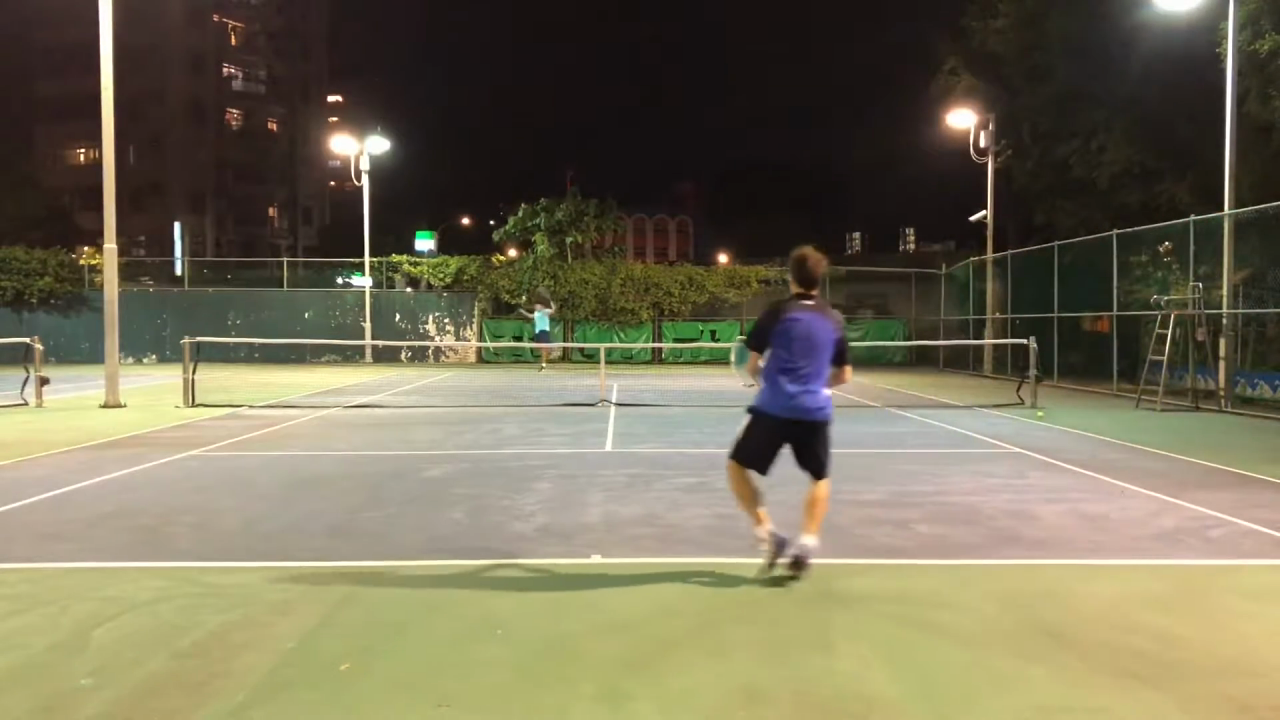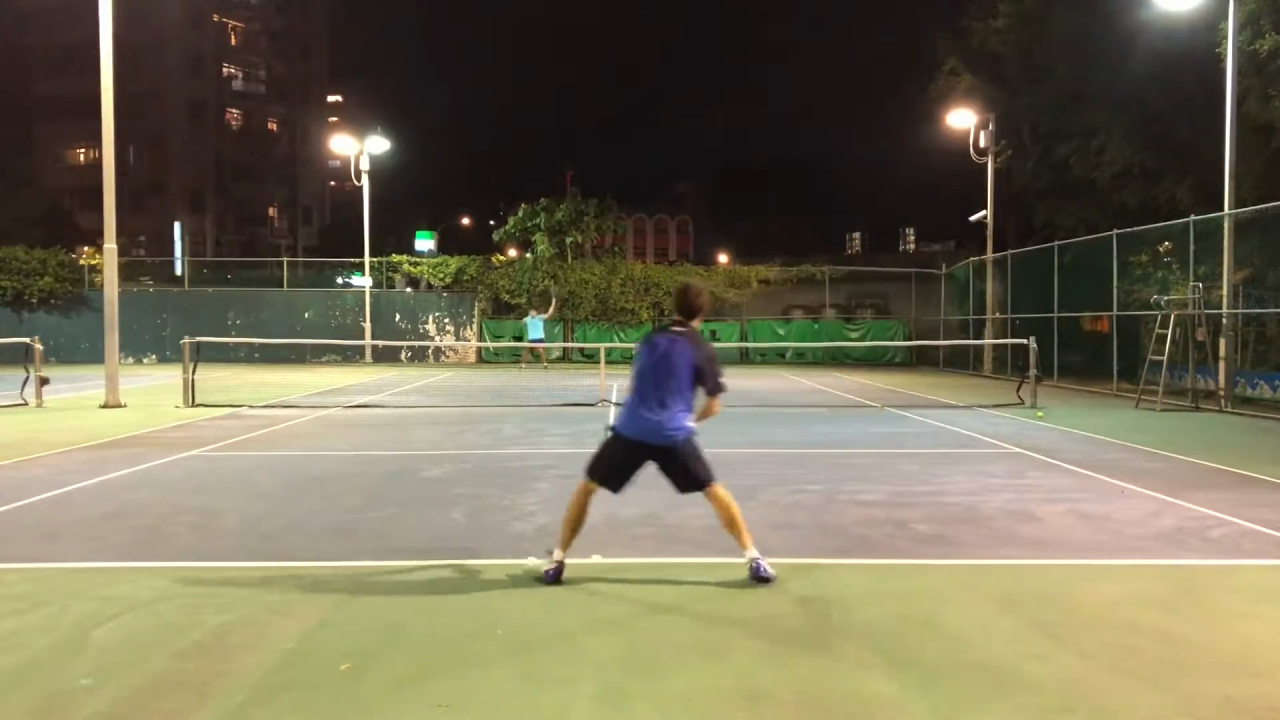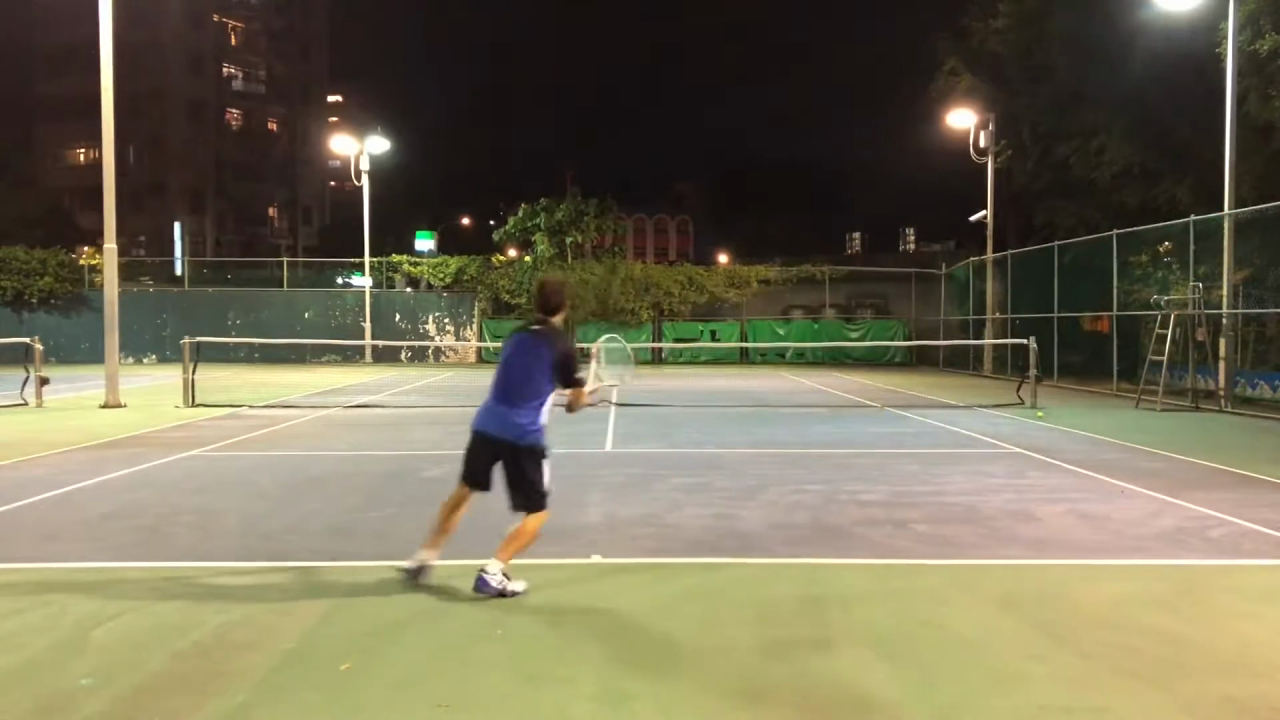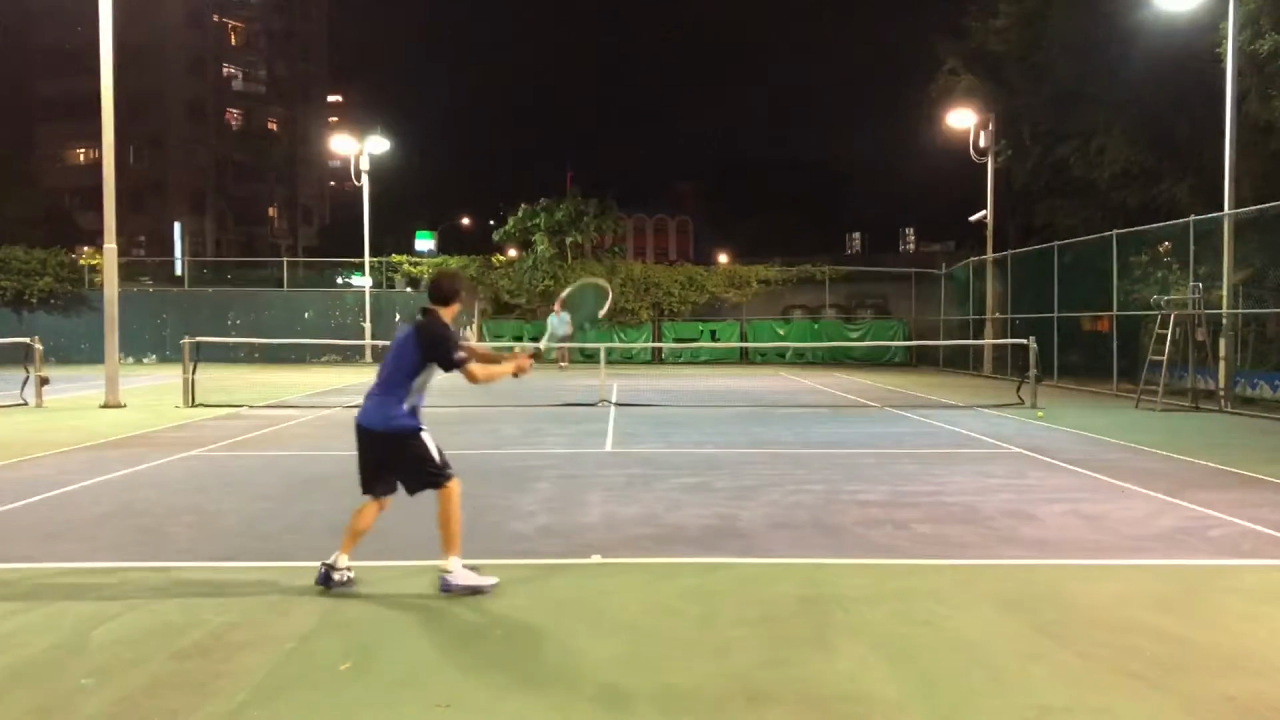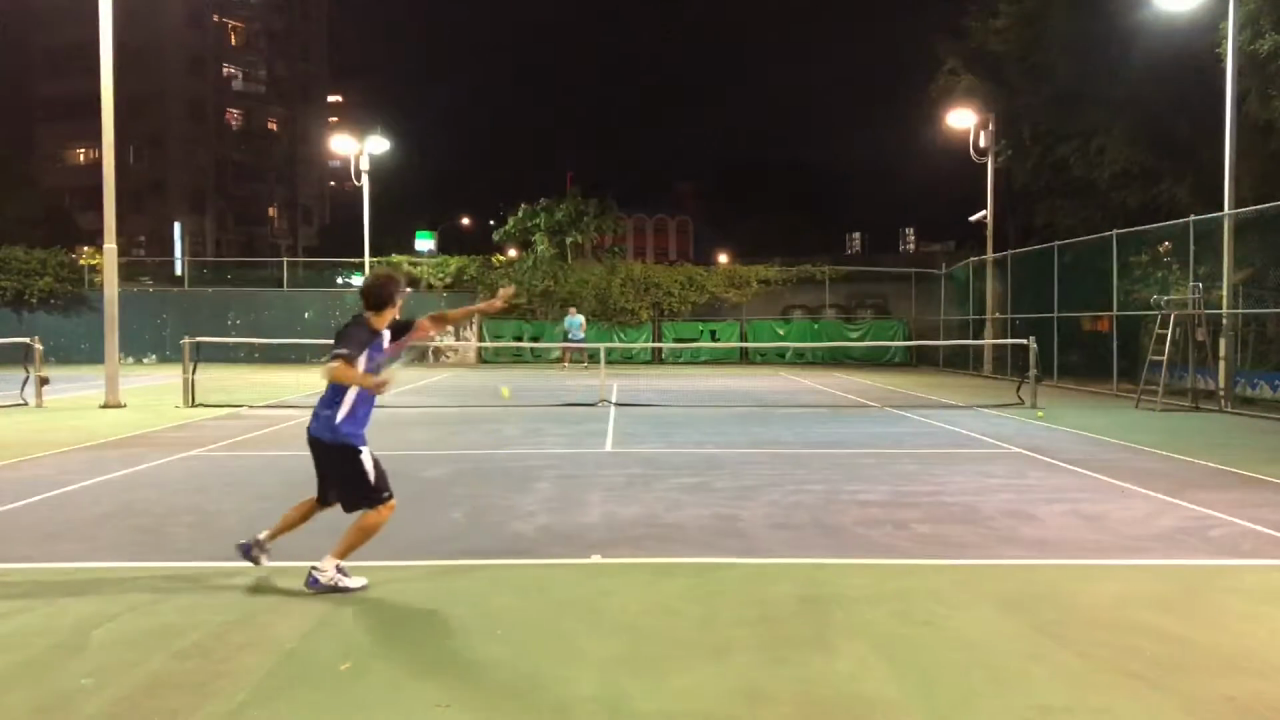
dt=0.3s
person 1, frame 1
left shoulder: (777, 311)
right shoulder: (834, 320)
left elbow: (753, 363)
right elbow: (843, 376)
left wrist: (761, 376)
left hip: (773, 408)
right hip: (815, 412)
left knee: (737, 470)
right knee: (820, 480)
left ankle: (768, 536)
right ankle: (806, 544)
person 1, frame 2
left shoulder: (651, 339)
right shoulder: (702, 350)
right elbow: (712, 408)
right wrist: (691, 417)
left hip: (630, 430)
right hip: (672, 435)
left knee: (587, 488)
right knee: (714, 492)
left ankle: (558, 561)
right ankle: (752, 557)
person 1, frame 3
left shoulder: (516, 337)
right shoulder: (562, 345)
right elbow: (579, 399)
left wrist: (550, 391)
right wrist: (573, 402)
left hip: (487, 426)
right hip: (525, 436)
left knee: (463, 492)
right knee: (536, 513)
left ankle: (423, 559)
right ankle: (492, 573)
person 1, frame 4
left shoulder: (421, 327)
right shoulder: (435, 332)
left elbow: (470, 352)
right elbow: (476, 374)
left wrist: (508, 356)
right wrist: (512, 366)
left hip: (369, 422)
right hip: (396, 425)
left knee: (378, 498)
right knee: (448, 488)
left ankle: (336, 567)
right ankle: (453, 570)
person 1, frame 5
left shoulder: (384, 330)
right shoulder: (356, 333)
left elbow: (433, 320)
right elbow: (333, 370)
left wrist: (483, 307)
right wrist: (366, 381)
left hip: (328, 432)
right hip: (340, 436)
left knee: (326, 500)
right knee: (383, 505)
left ankle: (260, 542)
right ankle: (326, 570)
